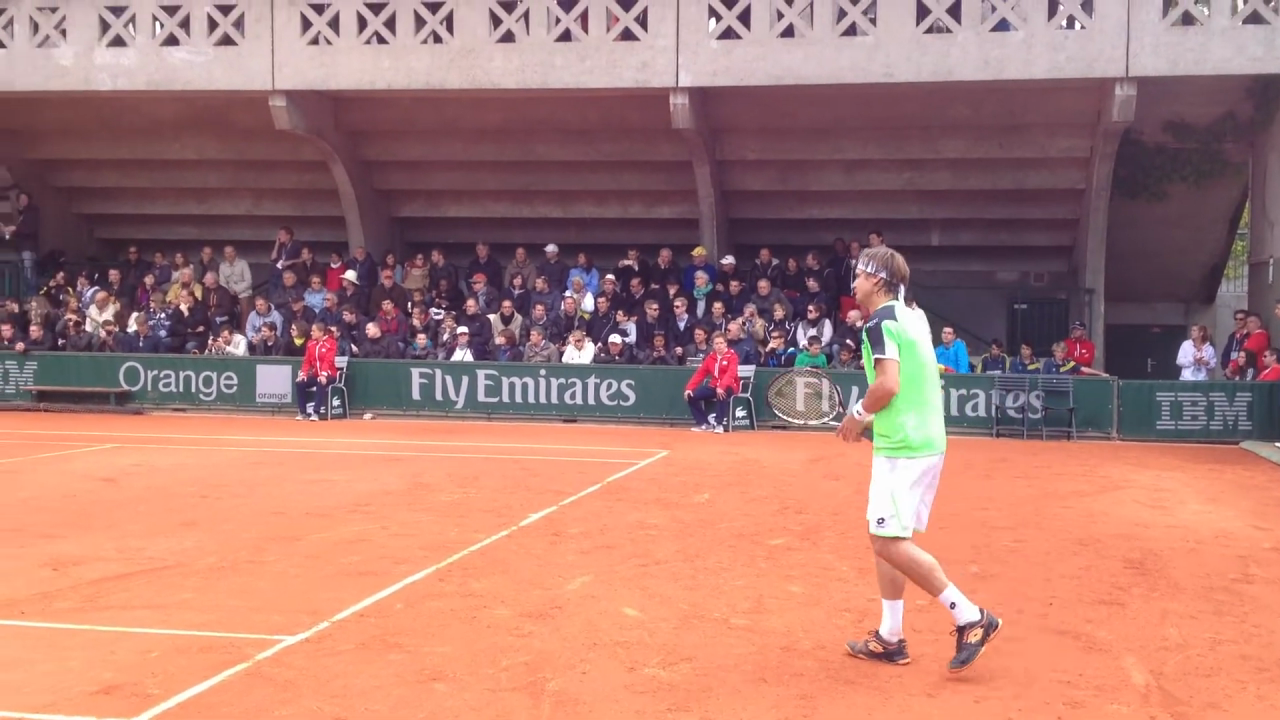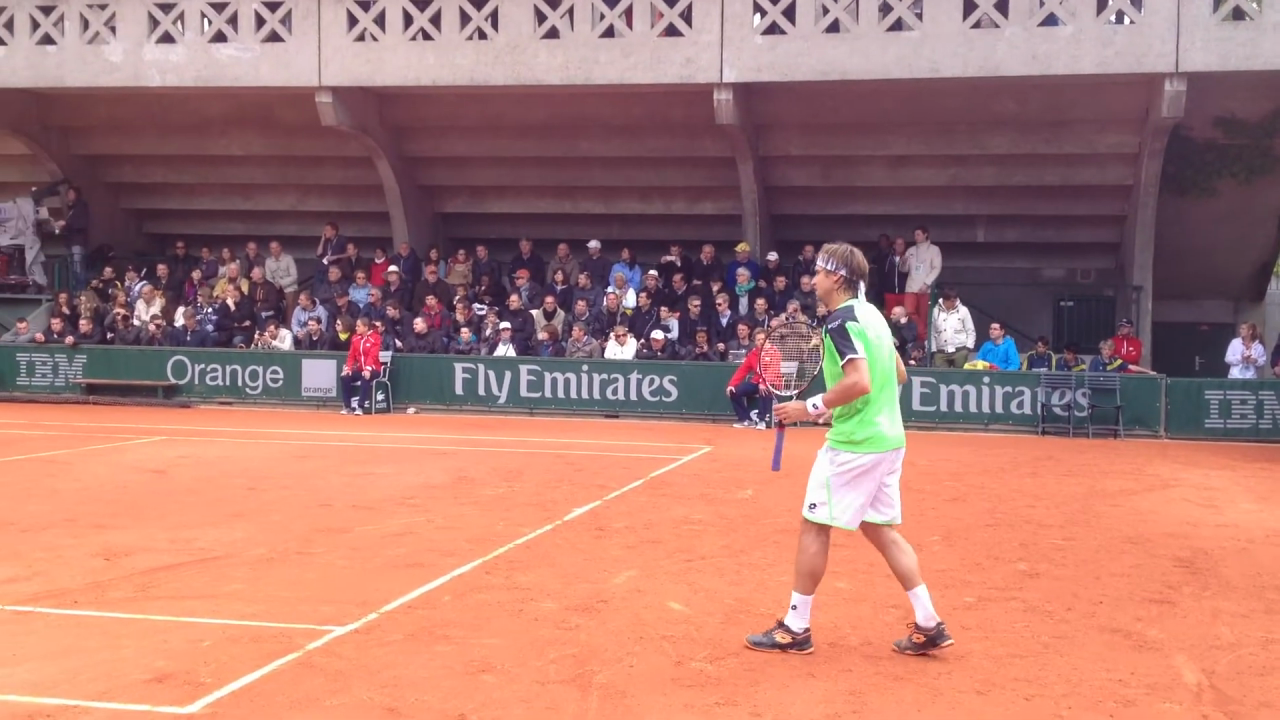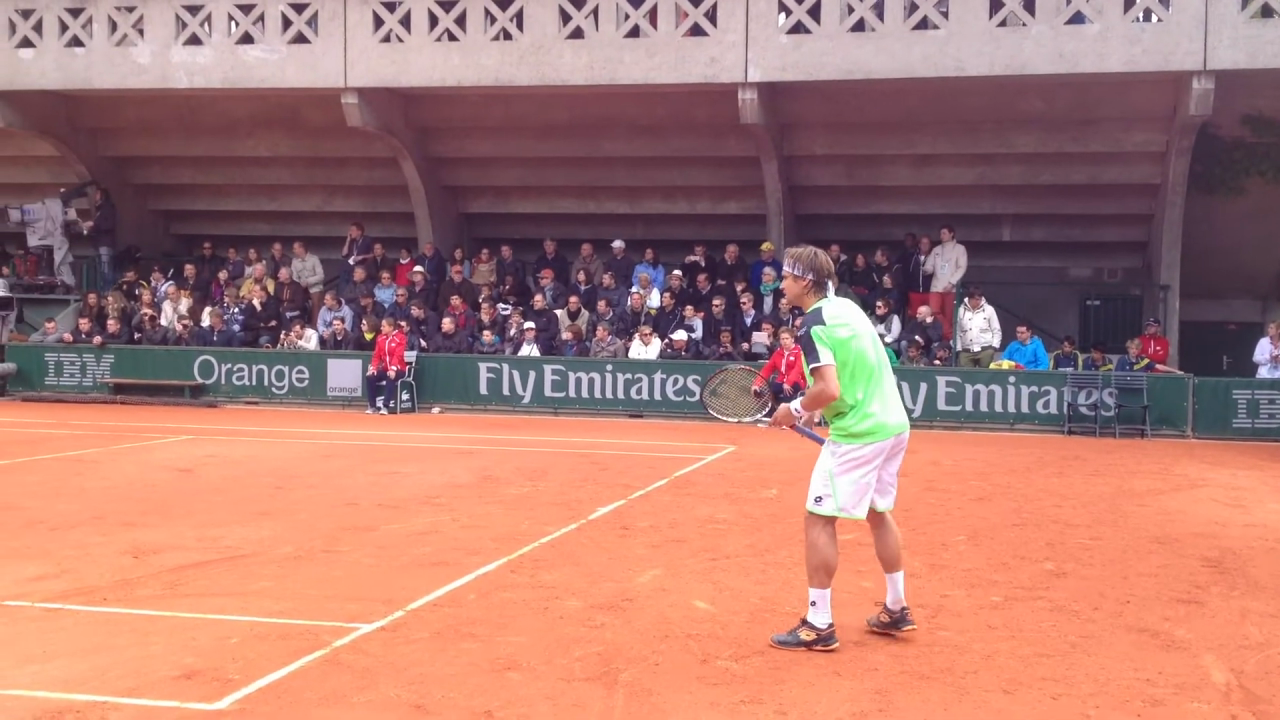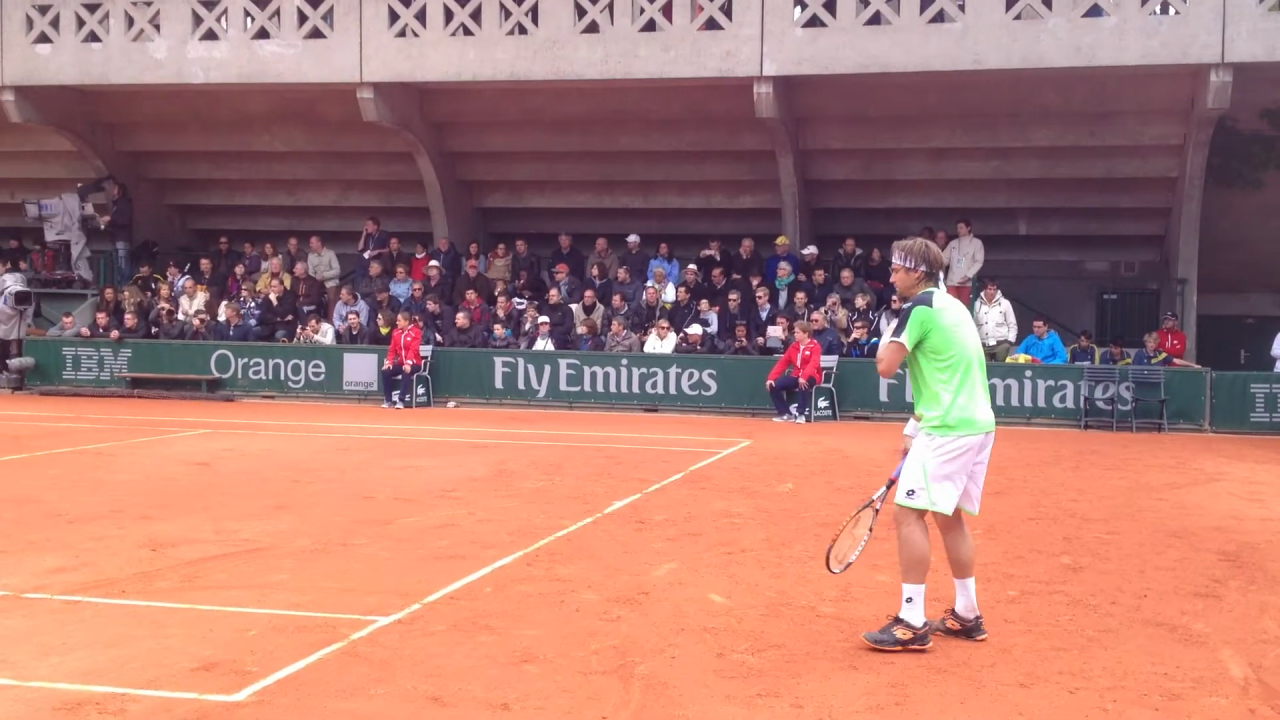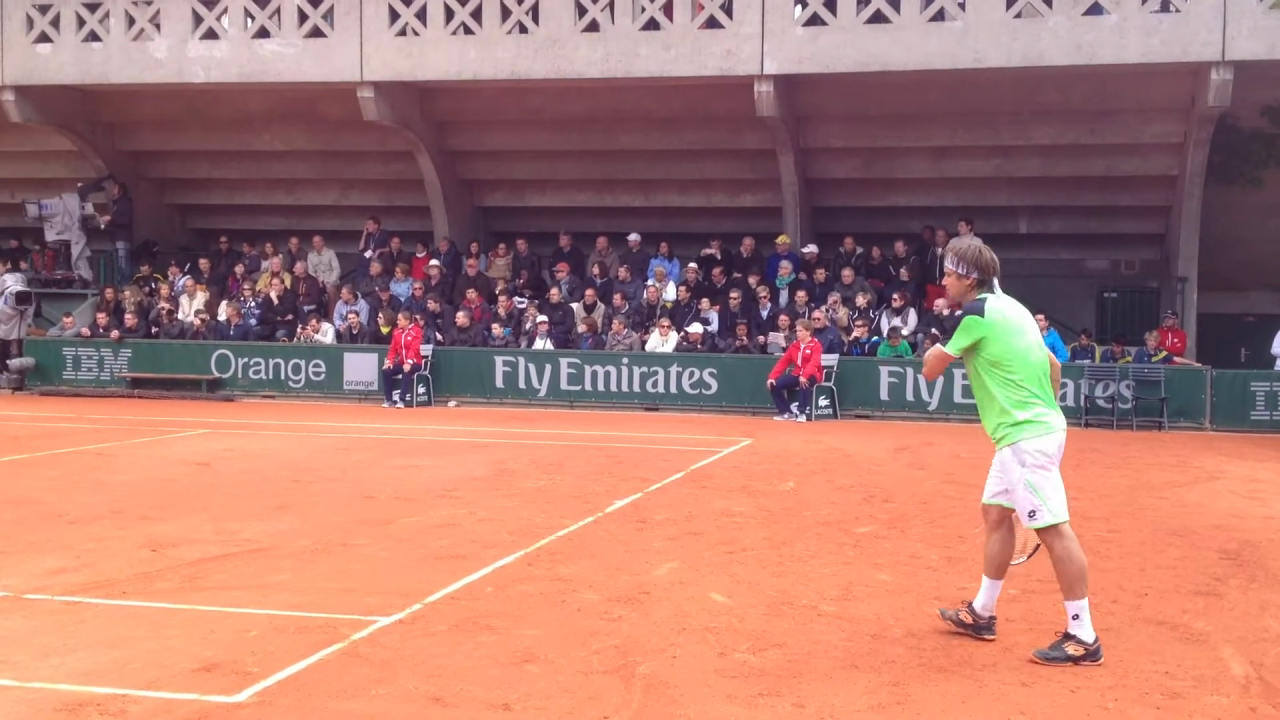
dt=0.5s
person 1, frame 1
left shoulder: (881, 320)
right shoulder: (911, 318)
left elbow: (887, 385)
left wrist: (858, 415)
right wrist: (868, 419)
left hip: (904, 449)
right hip: (924, 443)
left knee: (890, 543)
right knee: (890, 541)
left ankle: (971, 617)
right ankle: (890, 636)
person 1, frame 2
left shoulder: (841, 321)
right shoulder: (871, 313)
left elbow: (859, 383)
right elbow: (899, 373)
left wrist: (812, 406)
left hip: (855, 444)
right hip: (889, 440)
left knee: (813, 528)
right knee: (882, 530)
left ankle: (796, 627)
right ankle: (928, 624)
person 1, frame 3
left shoulder: (813, 325)
right shoulder: (848, 307)
left elbow: (829, 390)
left wrist: (795, 409)
right wrist: (814, 405)
left hip: (857, 435)
right hip: (893, 426)
left knee: (819, 521)
right knee: (878, 515)
left ankle: (819, 624)
right ankle: (895, 608)
person 1, frame 4
left shoulder: (922, 306)
right shoulder: (952, 306)
left elbow: (887, 366)
left wrist: (890, 342)
right wrist: (917, 424)
left hip: (948, 430)
right hip: (976, 425)
left knee: (907, 515)
right knee: (949, 517)
left ankle: (912, 620)
right ankle: (966, 616)
person 1, frame 5
left shoulder: (976, 313)
right shoulder: (1010, 308)
left elbow: (930, 369)
right elbow: (1054, 366)
left wrist: (943, 348)
left hip: (1025, 437)
right hip: (1035, 429)
left knee: (1054, 530)
right knee: (995, 516)
left ankle: (1084, 637)
right ankle: (981, 613)
